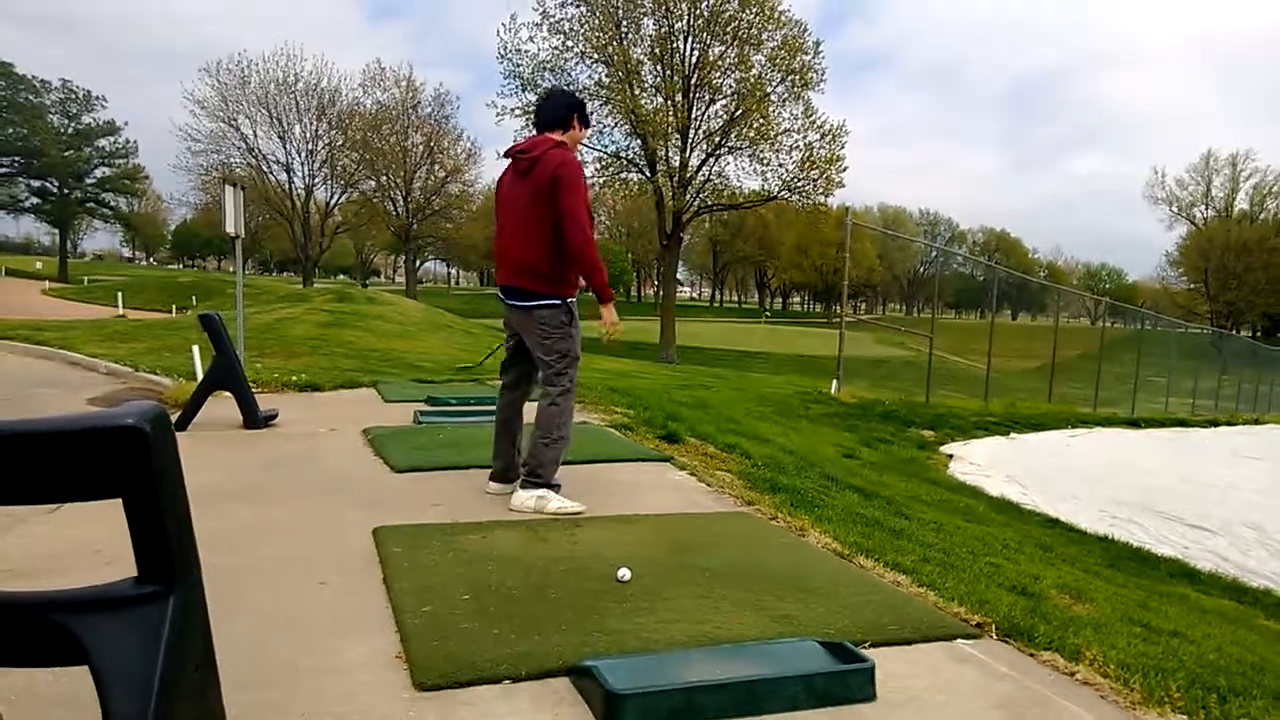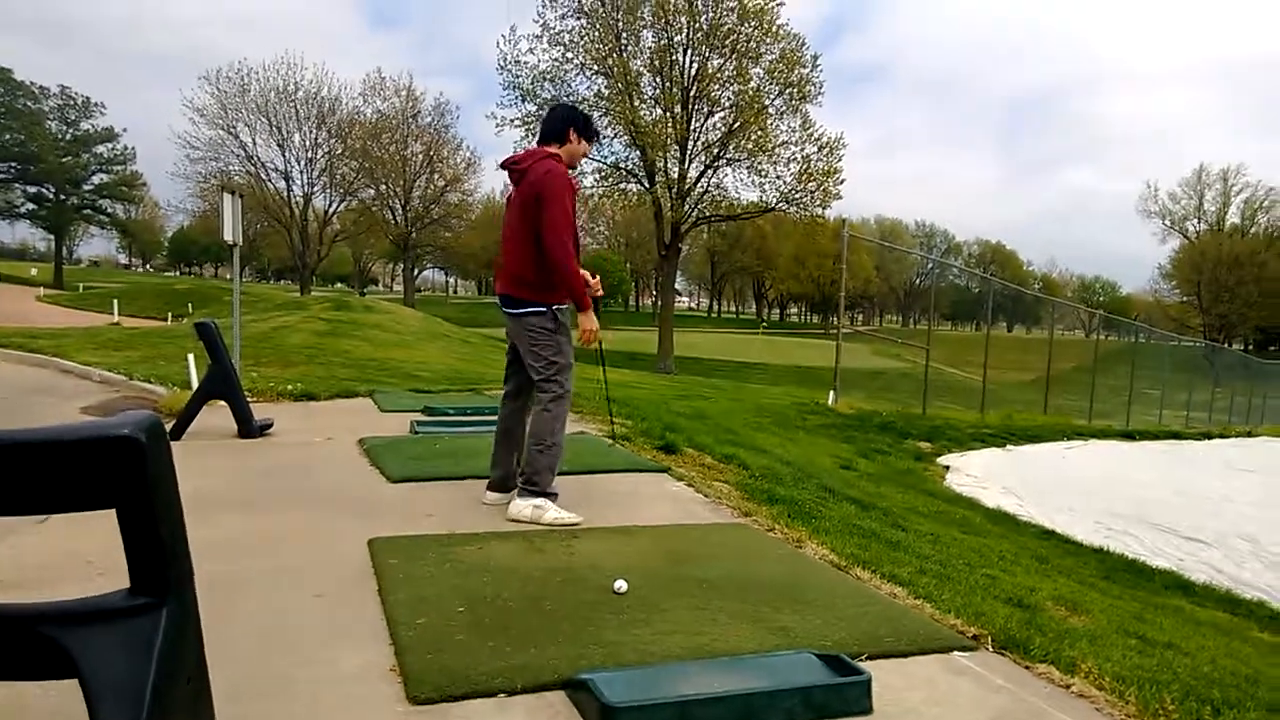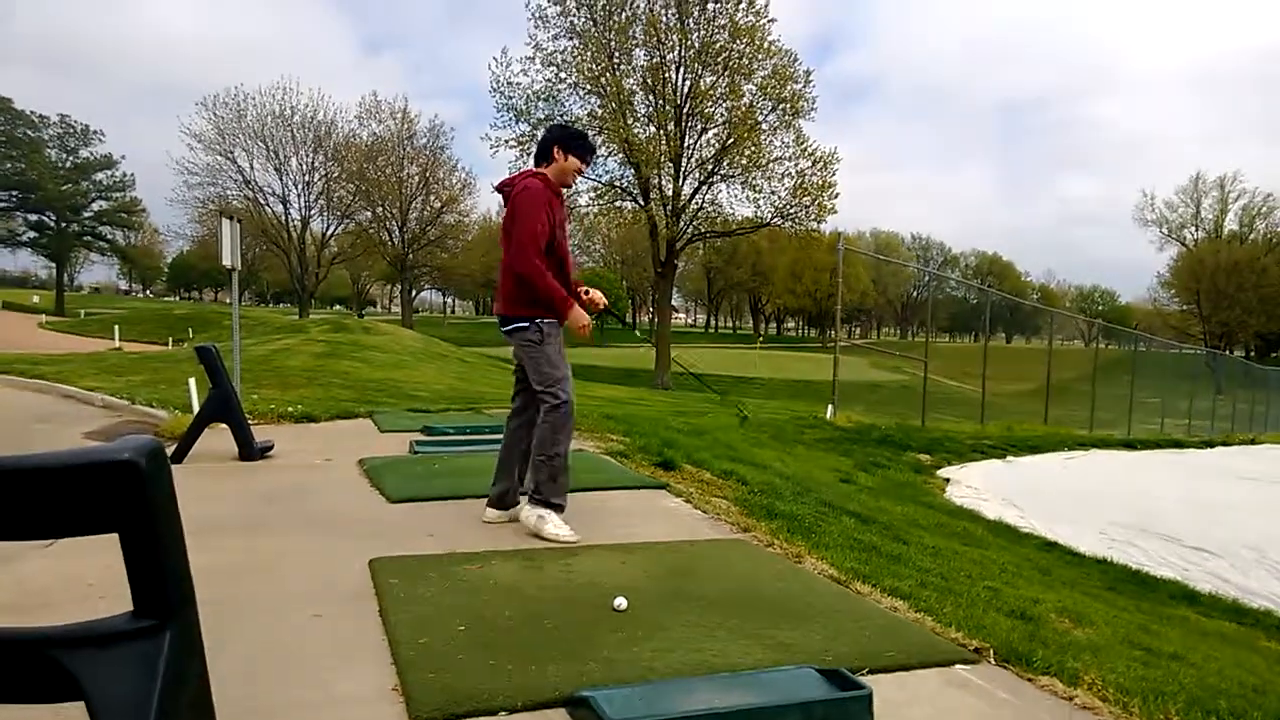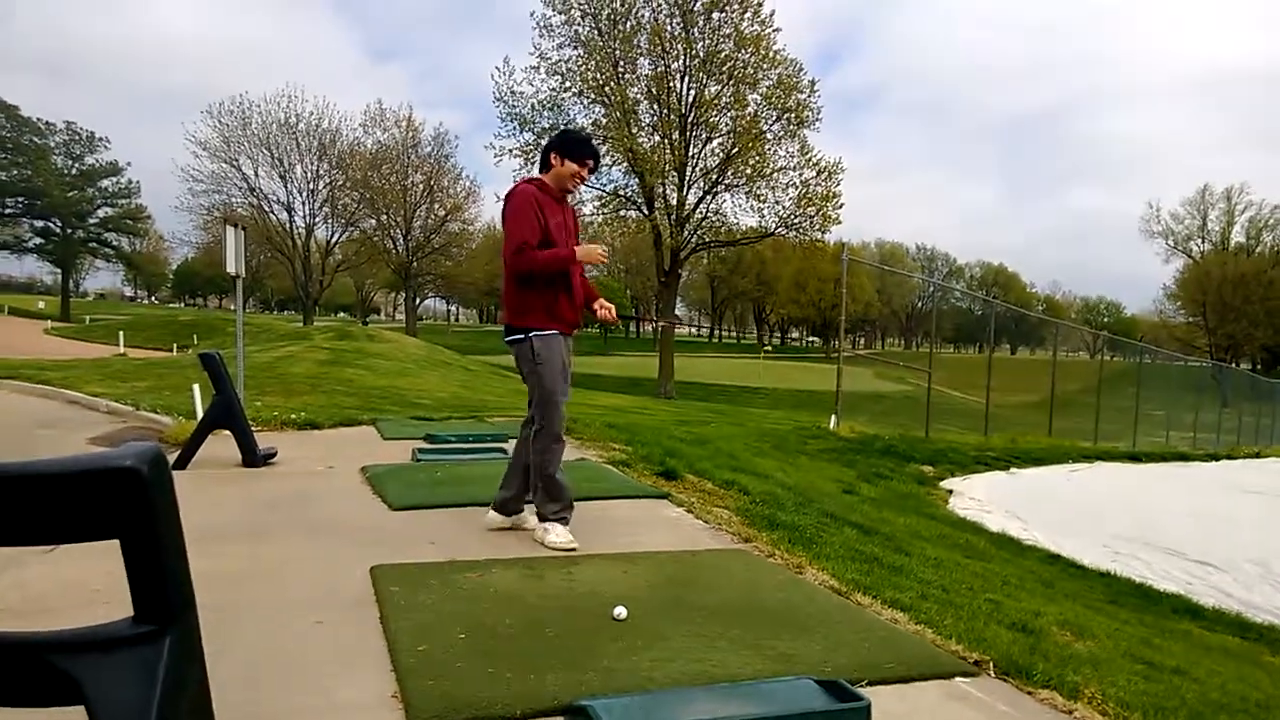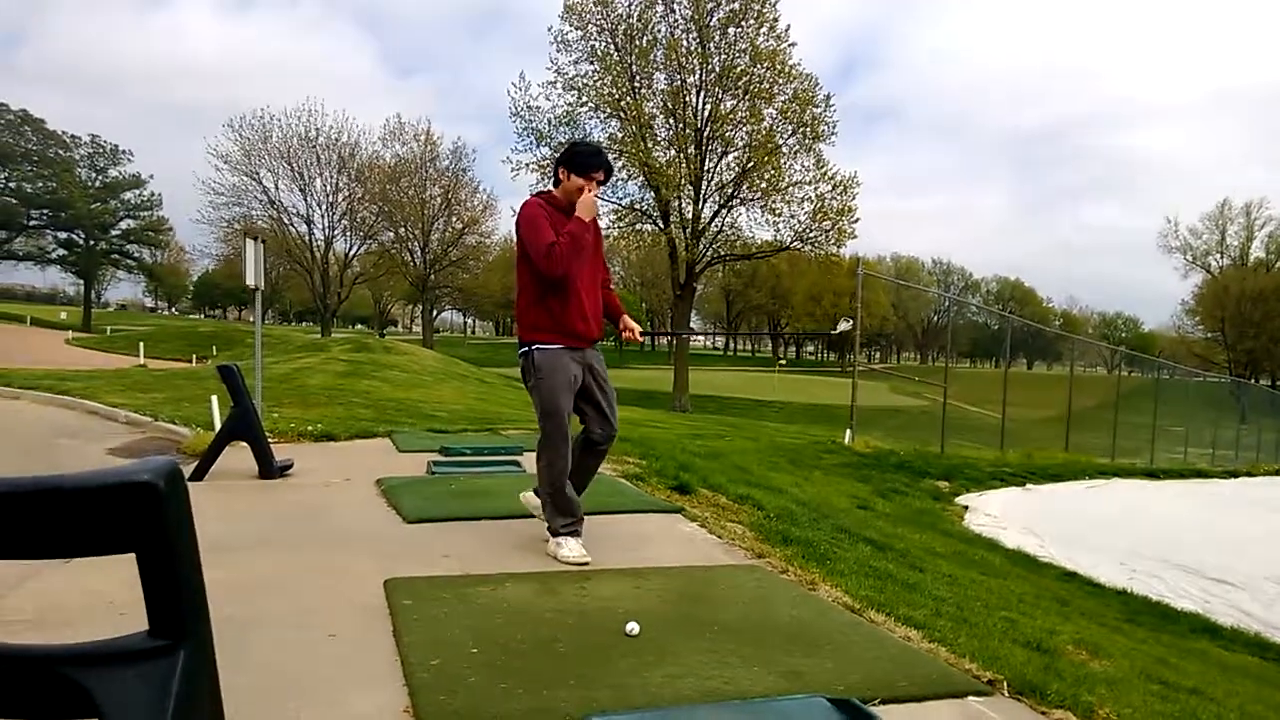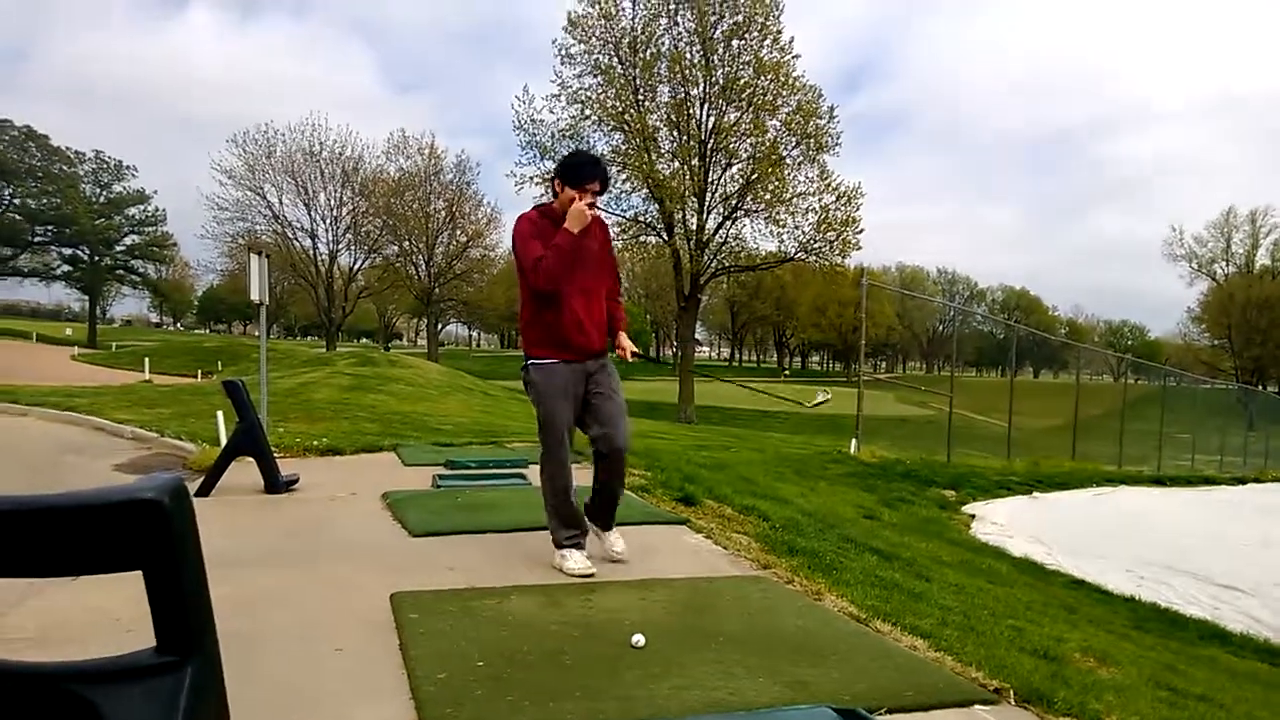
dt=0.2s
person 1, frame 1
left shoulder: (513, 168)
right shoulder: (564, 164)
right elbow: (578, 237)
right wrist: (605, 298)
left hip: (513, 290)
right hip: (548, 295)
left knee: (516, 380)
right knee: (559, 385)
left ankle: (504, 474)
right ankle: (535, 487)
person 1, frame 2
left shoulder: (525, 175)
right shoulder: (554, 176)
right elbow: (558, 247)
left wrist: (577, 275)
right wrist: (585, 306)
left hip: (515, 299)
right hip: (539, 304)
left knee: (518, 391)
right knee: (554, 392)
left ankle: (502, 484)
right ankle: (533, 495)
person 1, frame 3
left shoulder: (544, 195)
right shoulder: (534, 192)
right elbow: (527, 262)
left wrist: (579, 290)
right wrist: (568, 307)
left hip: (530, 318)
right hip: (533, 318)
left knee: (527, 407)
right knee: (558, 402)
left ankle: (503, 500)
right ankle: (543, 505)
person 1, frame 4
left shoulder: (565, 208)
right shoulder: (526, 198)
right elbow: (521, 260)
left wrist: (593, 300)
right wrist: (576, 255)
left hip: (554, 329)
right hip: (535, 329)
left knee: (541, 421)
right knee: (549, 422)
left ankle: (507, 506)
right ankle: (552, 516)
person 1, frame 5
left shoulder: (587, 221)
right shoulder: (534, 211)
right elbow: (554, 264)
left wrist: (619, 315)
right wrist: (580, 221)
left hip: (586, 345)
right hip: (547, 346)
left knee: (604, 430)
right knee: (557, 437)
left ankle: (546, 496)
right ankle: (562, 530)
person 1, frame 6
left shoulder: (599, 229)
right shoulder: (530, 224)
right elbow: (543, 278)
left wrist: (619, 331)
right wrist: (569, 230)
left hip: (597, 358)
right hip: (549, 360)
left knee: (614, 442)
right knee: (557, 453)
left ankle: (601, 520)
right ankle: (568, 542)
